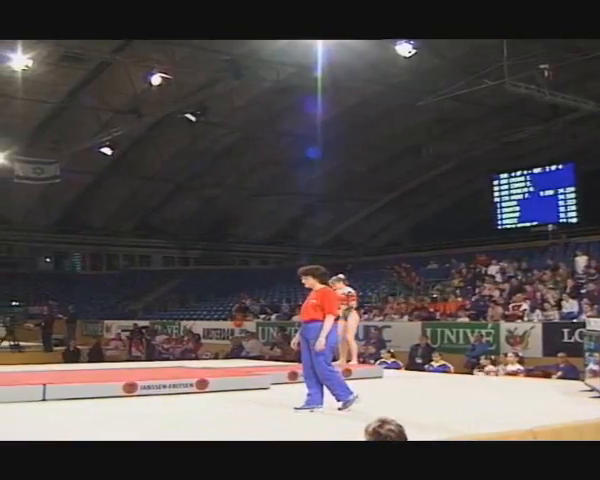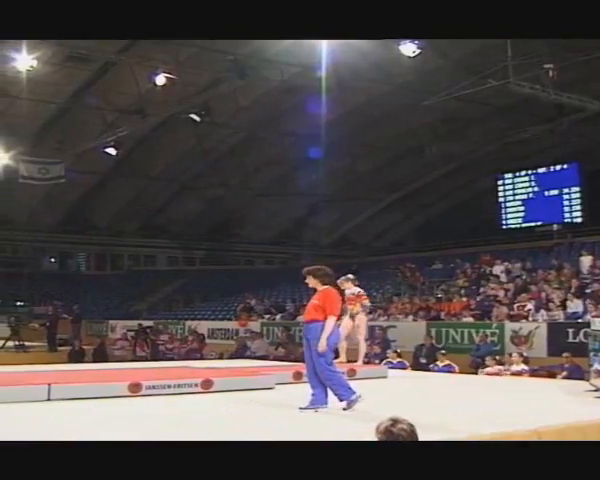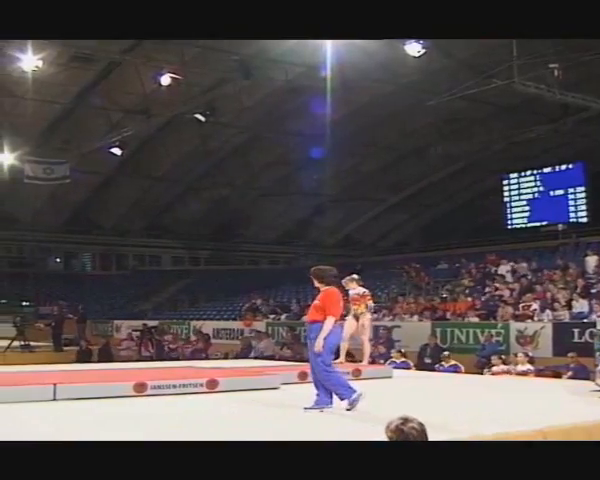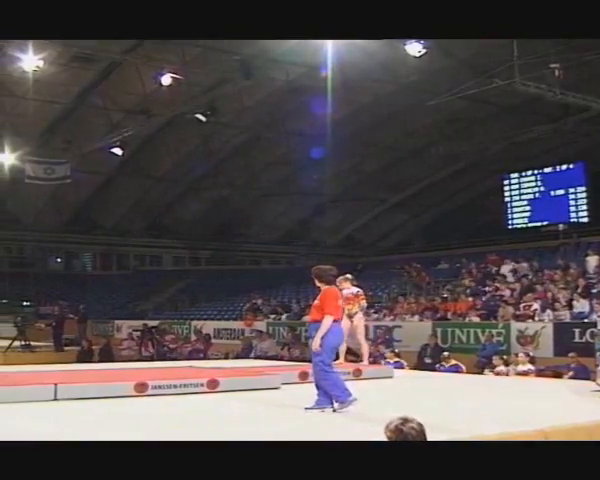
dt=0.3s
person 1, frame 1
left shoulder: (327, 293)
right shoulder: (312, 294)
left elbow: (330, 317)
left wrist: (322, 337)
right wrist: (298, 336)
left hip: (322, 332)
right hip: (307, 333)
left knee: (323, 368)
right knee: (309, 369)
left ankle: (347, 395)
right ankle: (314, 401)
person 1, frame 2
left shoulder: (330, 293)
right shoulder: (318, 294)
left elbow: (331, 317)
left wrist: (324, 338)
left hip: (323, 333)
right hip: (311, 333)
left knee: (325, 368)
right knee: (313, 370)
left ankle: (349, 395)
right ankle: (319, 401)
person 1, frame 3
left shoulder: (331, 293)
right shoulder: (324, 293)
left elbow: (331, 318)
left wrist: (321, 338)
left hip: (325, 333)
right hip: (315, 332)
left knee: (323, 368)
right knee: (317, 370)
left ankle: (351, 394)
right ankle: (323, 401)
person 1, frame 4
left shoulder: (330, 292)
right shoulder: (327, 292)
left elbow: (329, 317)
left wrist: (317, 337)
left hip: (327, 333)
right hip: (323, 333)
left knee: (324, 368)
right knee: (319, 369)
left ankle: (345, 398)
right ankle: (324, 401)
